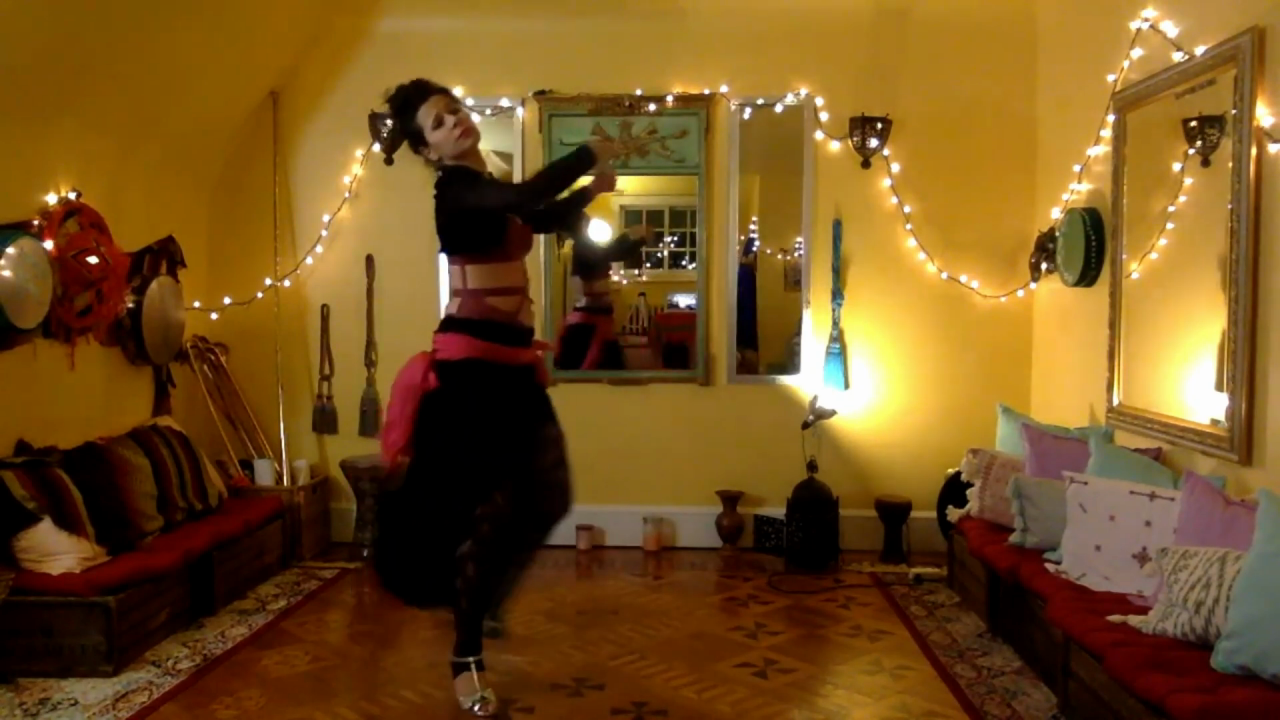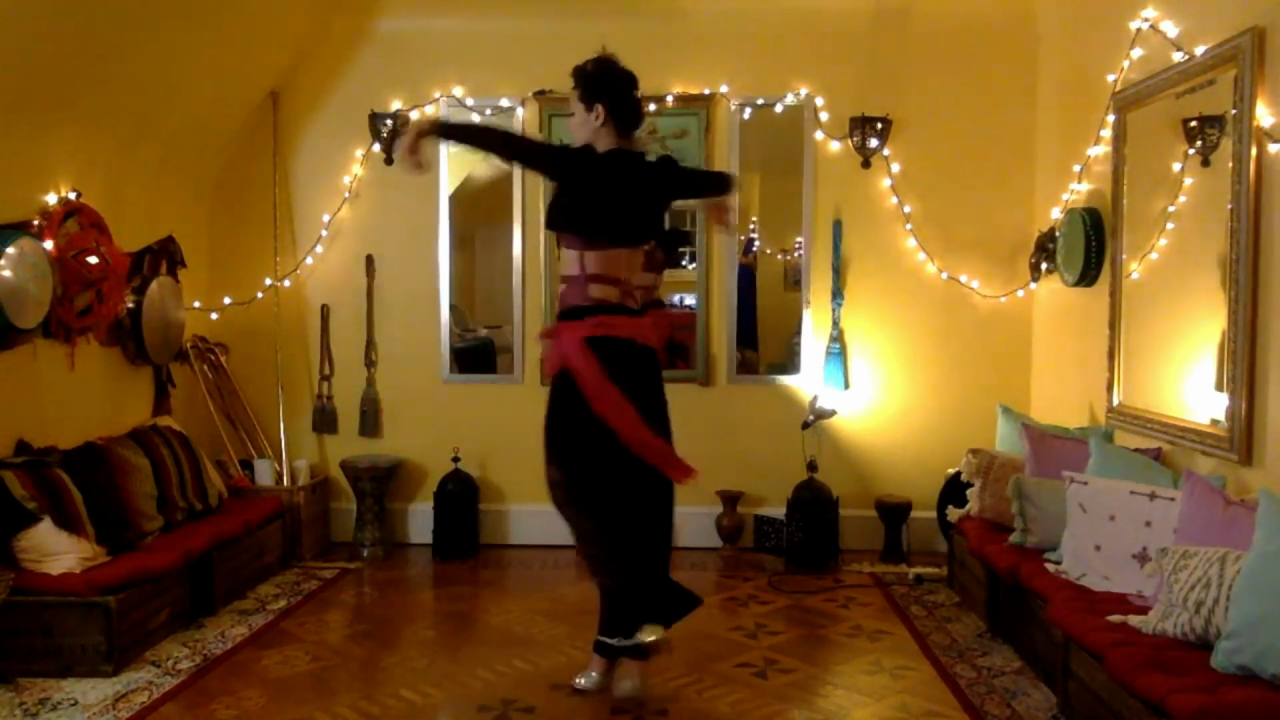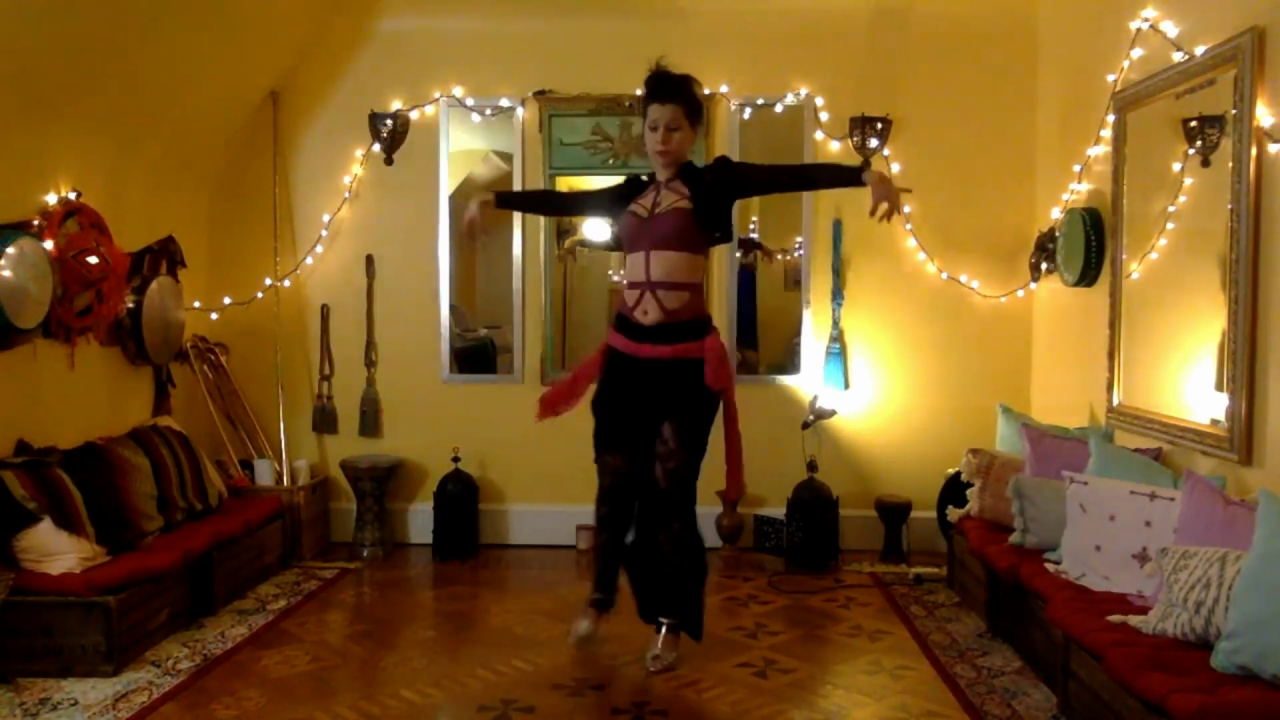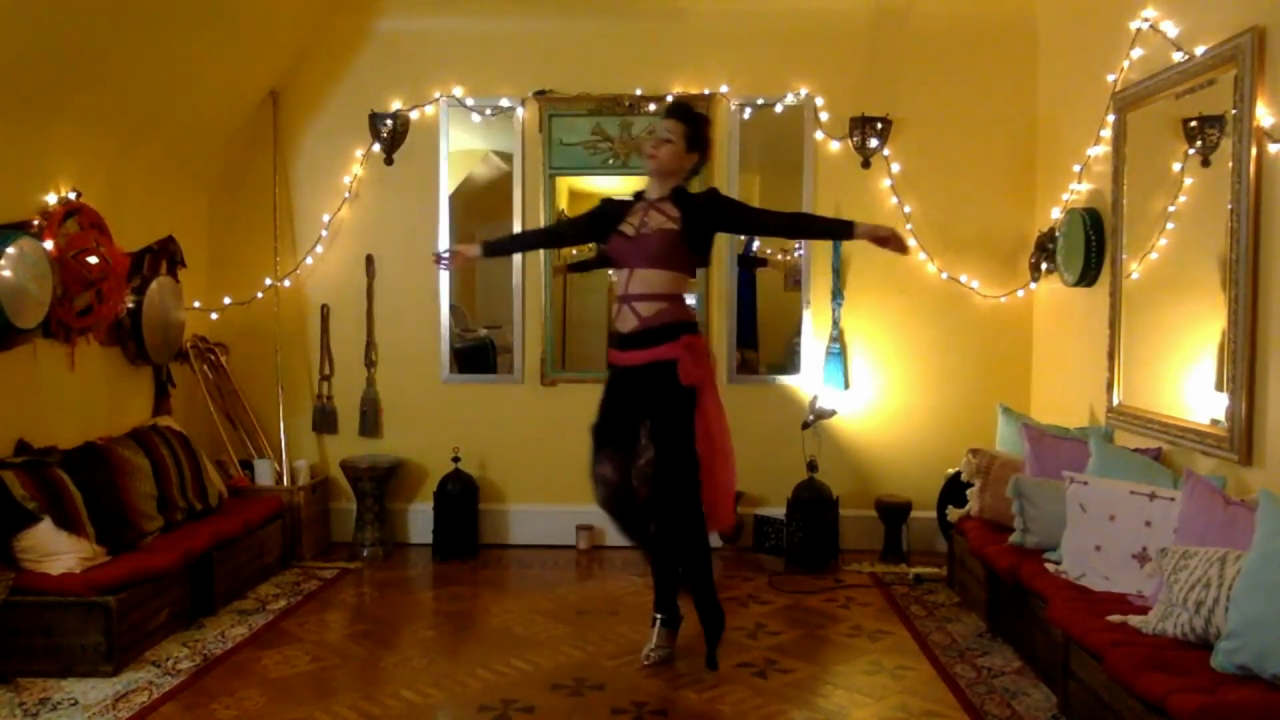
dt=1s
person 1, frame 1
left shoulder: (489, 191)
right shoulder: (458, 188)
left elbow: (538, 216)
right elbow: (522, 195)
left wrist: (587, 192)
right wrist: (588, 155)
left hip: (513, 360)
right hip: (472, 361)
left knee: (549, 495)
right knee: (485, 508)
left ankle: (480, 605)
right ankle: (466, 659)
person 1, frame 2
left shoulder: (595, 171)
right shoulder: (656, 175)
left elbow: (518, 147)
right elbow: (716, 181)
left wrist: (438, 126)
right wrist: (718, 193)
left hip: (596, 345)
right hip: (630, 340)
left knee: (582, 492)
right knee: (621, 489)
left ankle: (626, 636)
right ankle: (637, 623)
person 1, frame 3
left shoulder: (715, 181)
right shoulder: (630, 193)
left elbow: (797, 176)
right elbow: (562, 201)
left wrist: (866, 174)
right wrist: (492, 199)
left hip: (685, 354)
right hip: (627, 353)
left knee: (670, 489)
right knee: (617, 481)
left ankle: (671, 622)
right ankle: (601, 597)
person 1, frame 4
left shoulder: (700, 207)
right shoulder: (616, 212)
left elbow: (775, 223)
right elbow: (552, 234)
left wrist: (858, 229)
right wrist: (480, 250)
left hip: (670, 358)
right hip: (626, 363)
left knee: (657, 486)
right knee: (612, 483)
left ankle: (668, 616)
right ankle: (683, 576)
